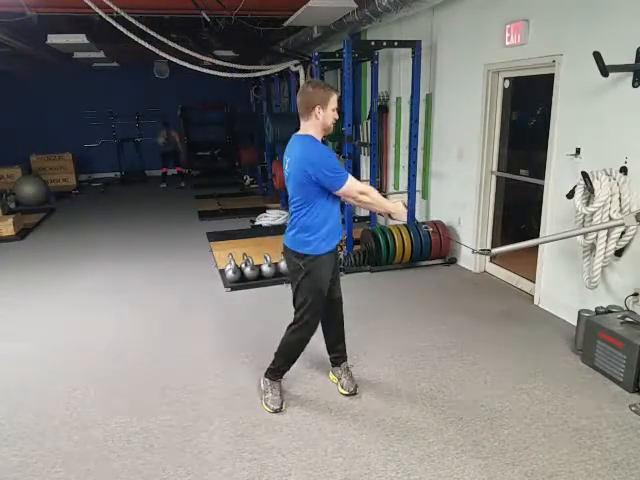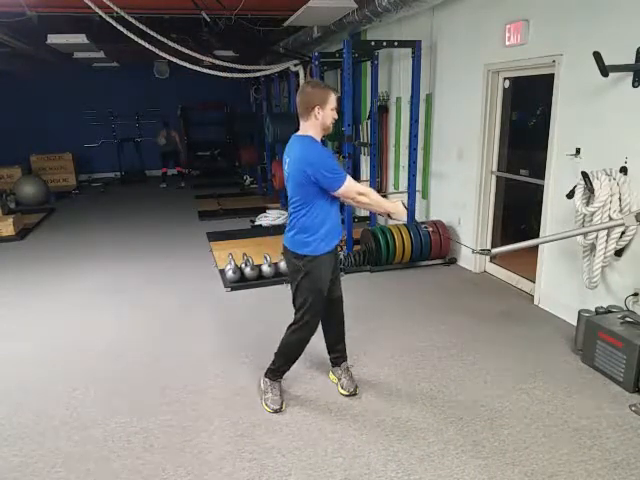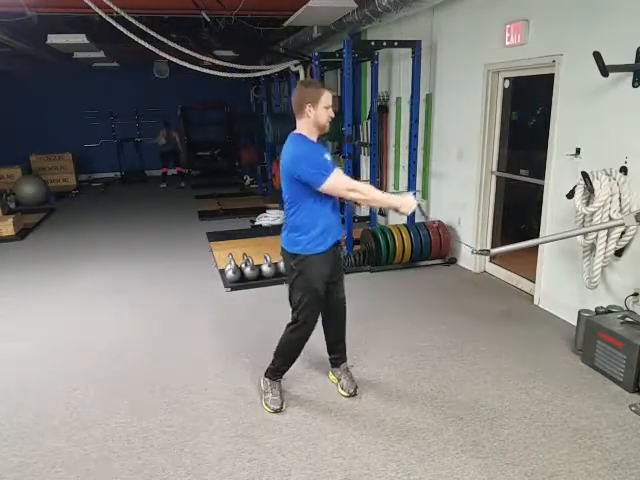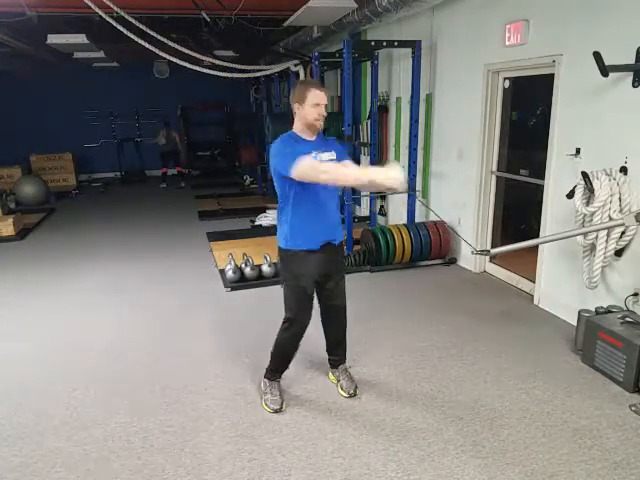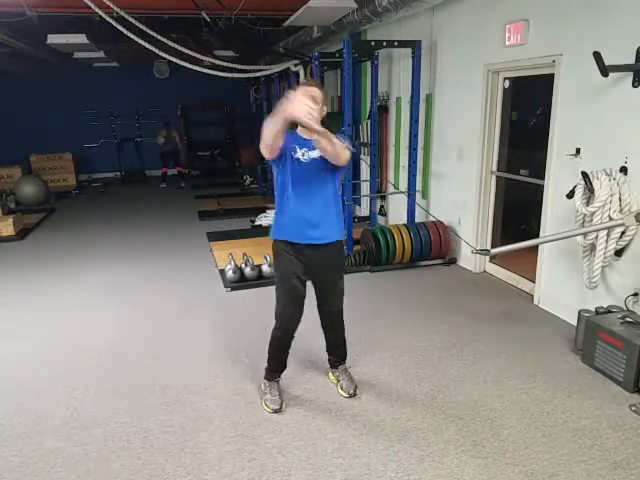
dt=0.2s
person 1, frame 1
left shoulder: (298, 145)
right shoulder: (316, 154)
left elbow: (342, 192)
right elbow: (358, 192)
left wrist: (380, 207)
right wrist: (392, 208)
left hip: (321, 247)
right hip: (309, 253)
left knee: (332, 307)
right knee: (307, 319)
left ankle: (339, 364)
right ankle: (272, 377)
person 1, frame 2
left shoulder: (301, 146)
right shoulder: (314, 154)
left elbow: (344, 190)
right elbow: (356, 194)
left wrist: (382, 205)
right wrist: (391, 208)
left hip: (324, 247)
right hip: (309, 253)
left knee: (333, 308)
right knee: (307, 319)
left ankle: (339, 365)
right ankle: (272, 378)
person 1, frame 3
left shoulder: (318, 147)
right shoulder: (298, 152)
left elbow: (346, 184)
right elbow: (346, 190)
left wrist: (392, 198)
right wrist: (396, 201)
left hip: (330, 245)
right hip: (305, 253)
left knee: (335, 309)
right knee: (304, 319)
left ankle: (338, 365)
right ankle: (271, 378)
person 1, frame 4
left shoulder: (333, 146)
right shoulder: (283, 148)
left elbow: (355, 175)
right elbow: (321, 174)
left wrist: (381, 177)
right wrist: (381, 176)
left hip: (332, 245)
right hip: (298, 250)
left knee: (336, 310)
right knee: (296, 319)
left ankle: (338, 366)
right ankle: (271, 378)
person 1, frame 5
left shoulder: (338, 146)
right shoulder: (285, 143)
left elbow: (337, 154)
right elbow: (268, 144)
left wrist: (313, 126)
right wrist: (286, 116)
left hip: (329, 243)
right hip: (290, 245)
left knee: (333, 312)
right knee: (287, 318)
left ankle: (338, 366)
right ankle: (271, 379)
